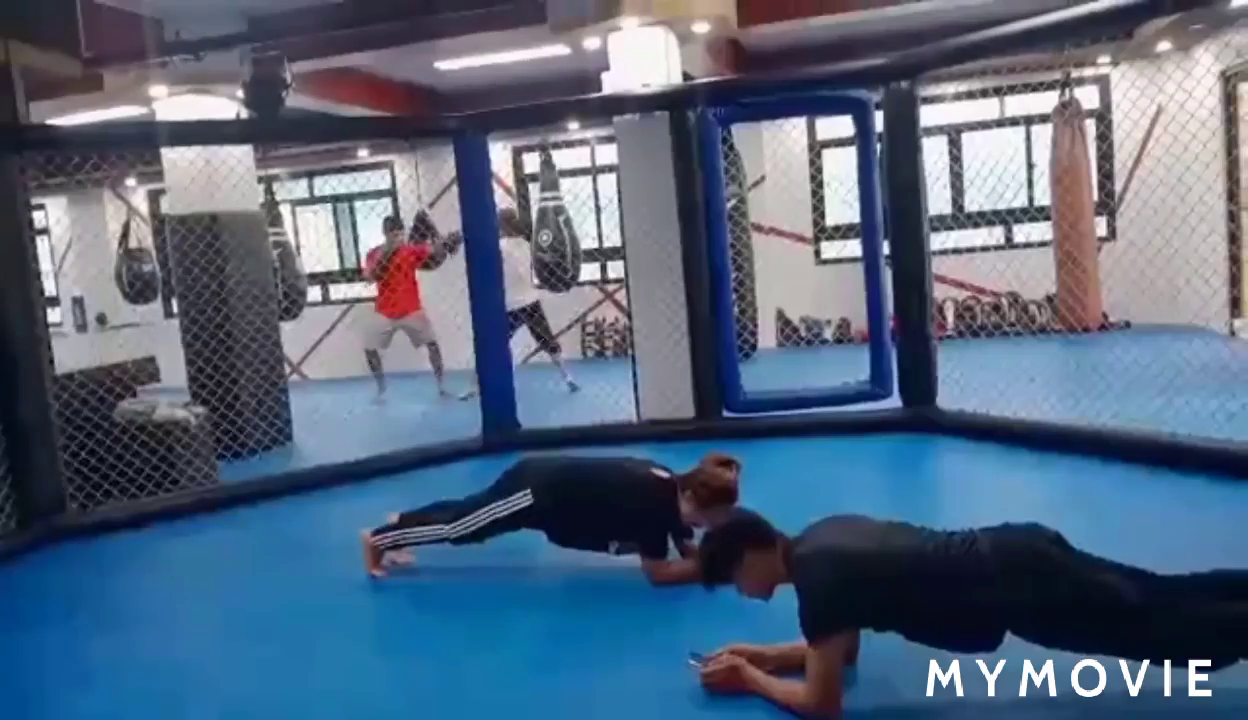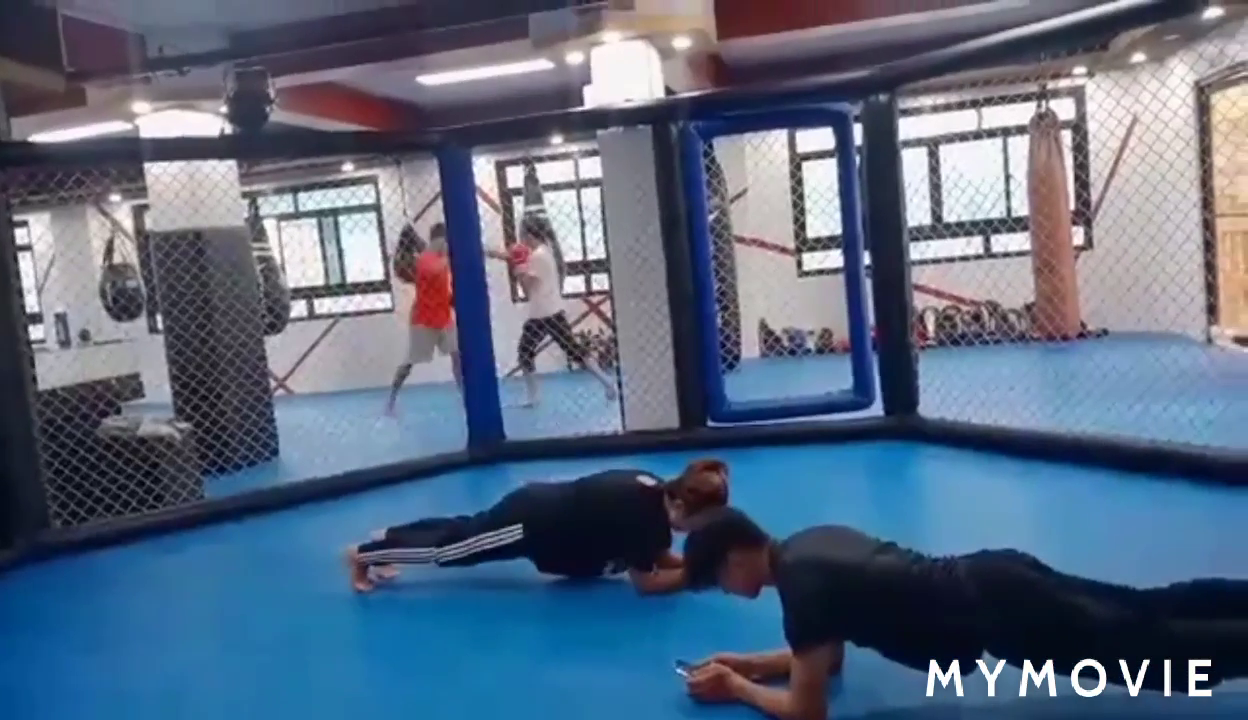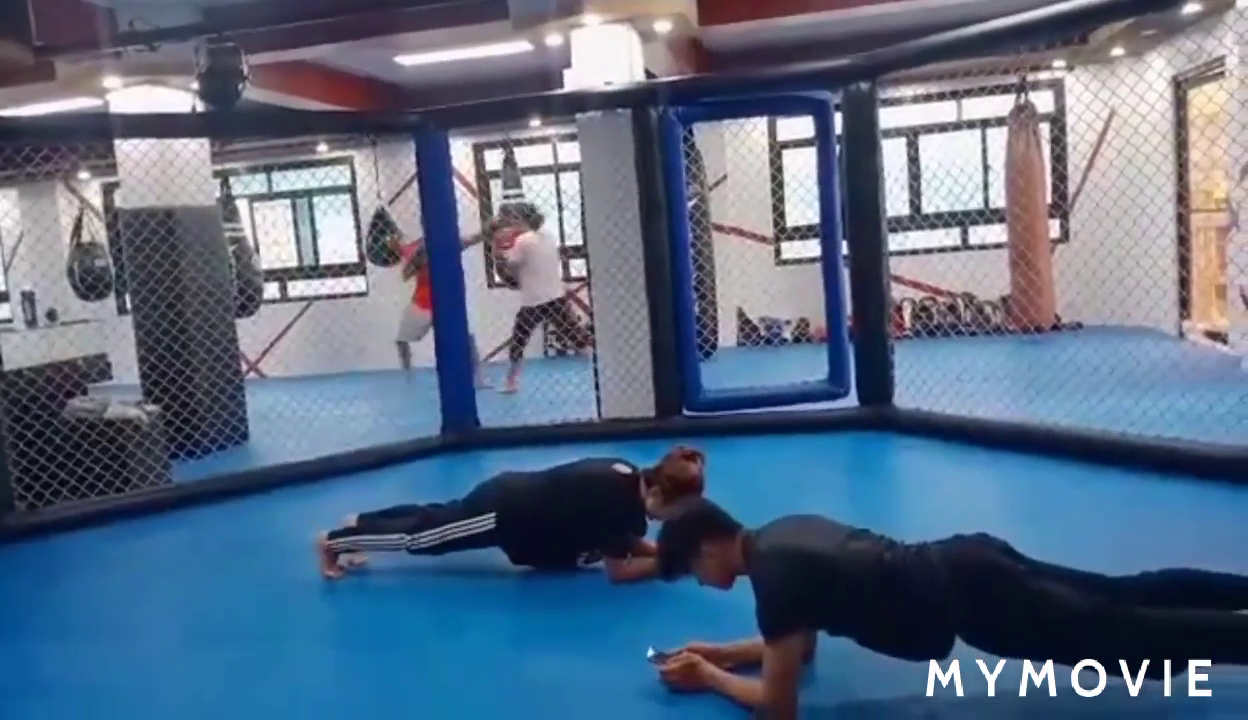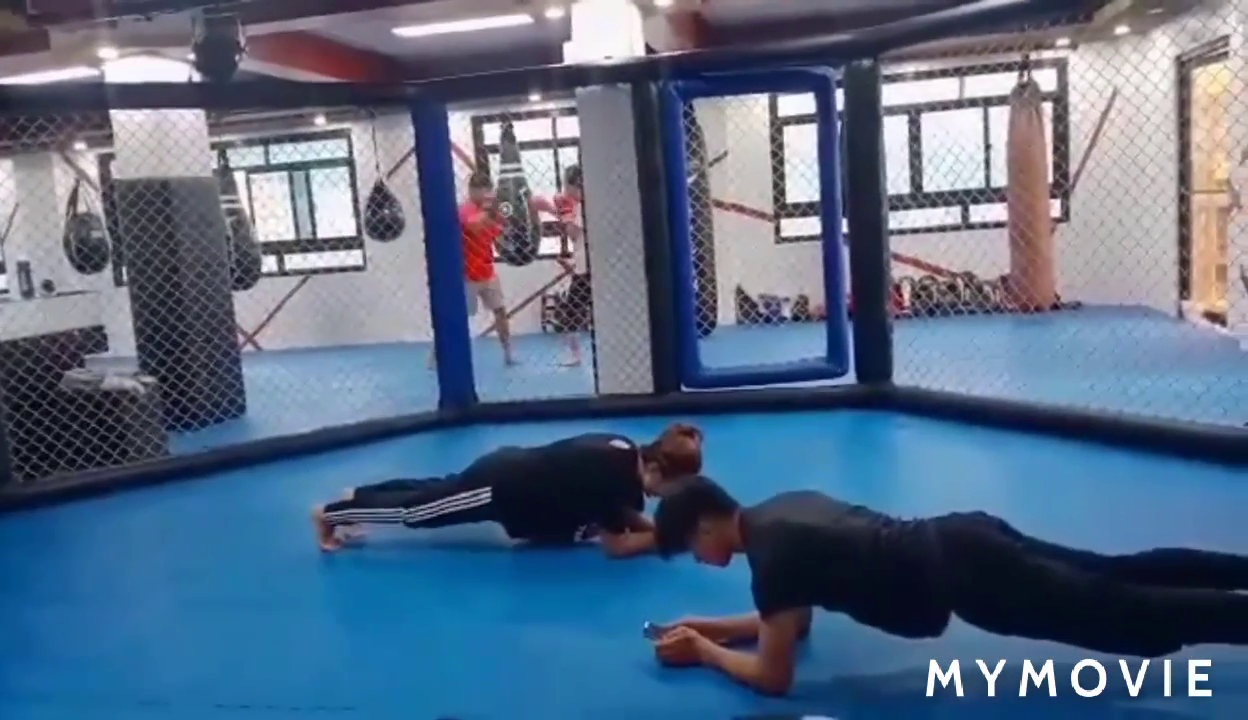
dt=0.7s
person 1, frame 1
left shoulder: (819, 576)
right shoulder: (820, 542)
right elbow: (841, 647)
right wrist: (763, 653)
left hip: (1022, 586)
right hip: (1016, 552)
left knee: (1170, 631)
right knee: (1169, 602)
person 1, frame 2
left shoulder: (802, 586)
right shoulder: (807, 546)
right elbow: (826, 654)
right wrist: (751, 663)
left hip: (1001, 611)
right hip: (999, 578)
left knee: (1155, 649)
right knee: (1155, 611)
person 1, frame 3
left shoulder: (775, 574)
right shoulder: (779, 536)
right elbow: (797, 644)
right wrist: (719, 650)
left hip: (970, 600)
right hip: (969, 562)
left knee: (1128, 639)
right knee: (1127, 599)
person 1, frame 4
left shoulder: (773, 552)
right shoulder: (778, 512)
left elbow: (774, 675)
right elbow: (794, 619)
left wrist: (705, 650)
right wrist: (713, 625)
left hip: (967, 575)
right hip: (966, 541)
left knee: (1132, 618)
right knee: (1118, 578)
person 2, frame 1
left shoulder: (674, 489)
right shoulder: (653, 501)
left elbow: (687, 549)
right elbow: (658, 571)
left hip: (549, 479)
right hip: (540, 490)
left knee: (469, 512)
right knee: (462, 526)
left ankle: (400, 522)
right ankle: (380, 538)
person 2, frame 2
left shoulder: (656, 493)
right shoulder: (643, 511)
left elbow: (660, 557)
right elbow: (646, 581)
left hip: (540, 506)
right hip: (534, 523)
left knee: (464, 531)
right knee: (450, 547)
left ankle: (388, 537)
right ankle: (365, 554)
person 2, frame 3
left shoulder: (630, 479)
right shoulder: (620, 499)
left elbow: (632, 543)
right elbow: (619, 569)
left hip: (513, 495)
right hip: (507, 513)
left knee: (436, 519)
right knee: (423, 534)
left ankle: (358, 524)
right ankle: (335, 541)
person 2, frame 4
left shoulder: (628, 454)
right shoulder: (614, 473)
left elbow: (626, 515)
right elbow: (616, 543)
left wrist: (659, 526)
left hip: (510, 471)
right hip: (503, 487)
left knee: (432, 492)
right knee: (416, 509)
left ankle: (356, 496)
right ankle: (331, 512)
person 3, frame 1
left shoulder: (499, 247)
right shoulder: (524, 245)
left hip: (509, 308)
right hip: (530, 303)
right knee: (548, 341)
left ankle: (477, 388)
right ankle: (567, 377)
person 3, frame 2
left shoulder: (537, 255)
right shoulder: (545, 250)
left elbow: (529, 286)
left wrist: (520, 267)
left hip: (541, 314)
right hip: (555, 311)
left knee: (525, 353)
right knee: (574, 348)
left ankle: (532, 397)
right ankle: (605, 382)
person 3, frame 3
left shoulder: (522, 241)
right shoulder: (547, 238)
left elbow: (512, 269)
left wrist: (505, 249)
left hip: (534, 302)
right hip: (556, 297)
left knee: (517, 342)
right knee: (577, 336)
left ankle: (511, 383)
person 3, frame 4
left shoulder: (581, 205)
right shoulder: (579, 203)
left elbow: (575, 234)
left wrist: (565, 216)
left hip: (586, 268)
right hip: (586, 266)
left knee: (572, 310)
left ankle: (575, 355)
person 4, frame 1
left shoulder: (411, 250)
right shoulder: (374, 254)
left elbow: (437, 254)
right elbow: (369, 277)
left wrist: (444, 244)
right wrist: (383, 255)
left hip: (411, 310)
right hip: (385, 313)
left knee: (432, 344)
right knee: (370, 349)
left ankle: (441, 386)
right ankle: (381, 387)
person 4, frame 2
left shoulder: (443, 261)
right shoulder: (425, 259)
right elbow: (438, 269)
left hip: (444, 320)
right hip: (424, 321)
left knee: (458, 355)
right knee: (409, 362)
right ankle: (392, 400)
person 4, frame 3
right shoulder: (414, 249)
left elbow: (470, 242)
right elbow: (405, 275)
left wrist: (483, 234)
right wrist: (416, 254)
right hip: (421, 305)
left knee: (468, 339)
right knee: (402, 340)
left ankle: (478, 377)
person 4, frame 4
left shoulder: (491, 212)
right shoulder: (464, 210)
left elbow: (496, 237)
right elbow: (475, 225)
right wrist: (488, 208)
left hip: (487, 273)
right hip: (466, 275)
left knee: (500, 311)
left ankle: (508, 354)
right ankle: (436, 356)
